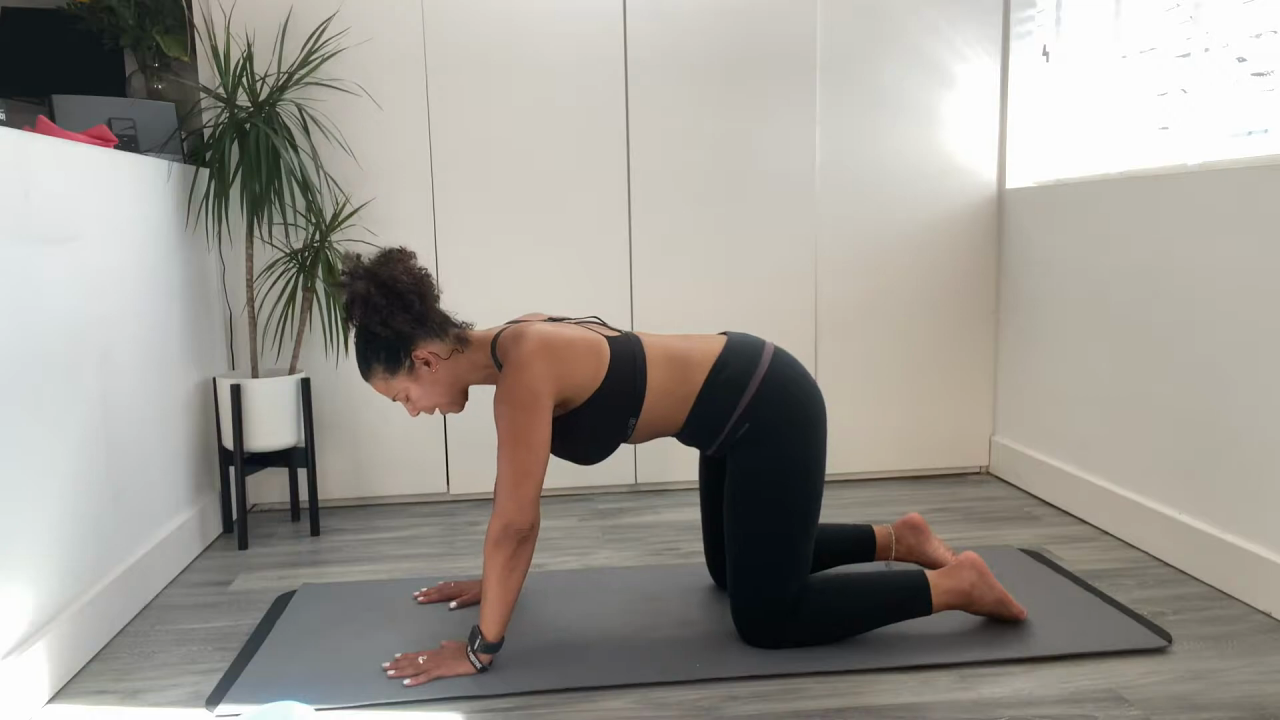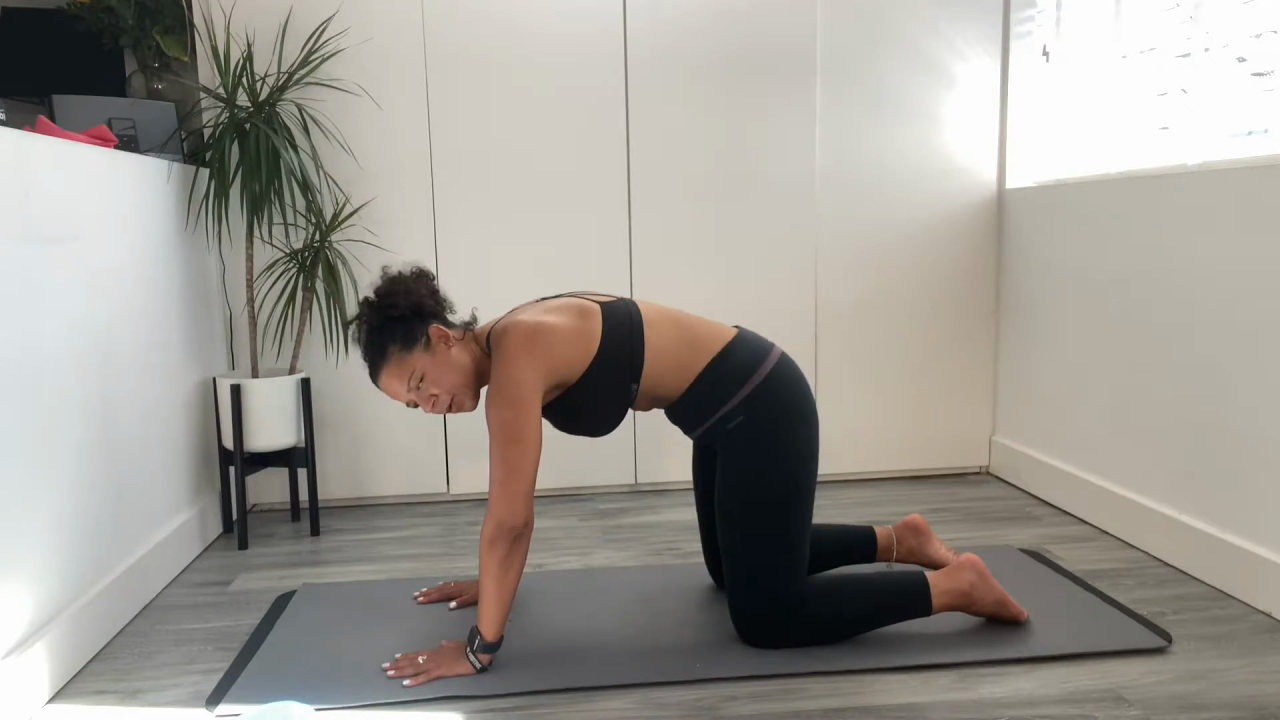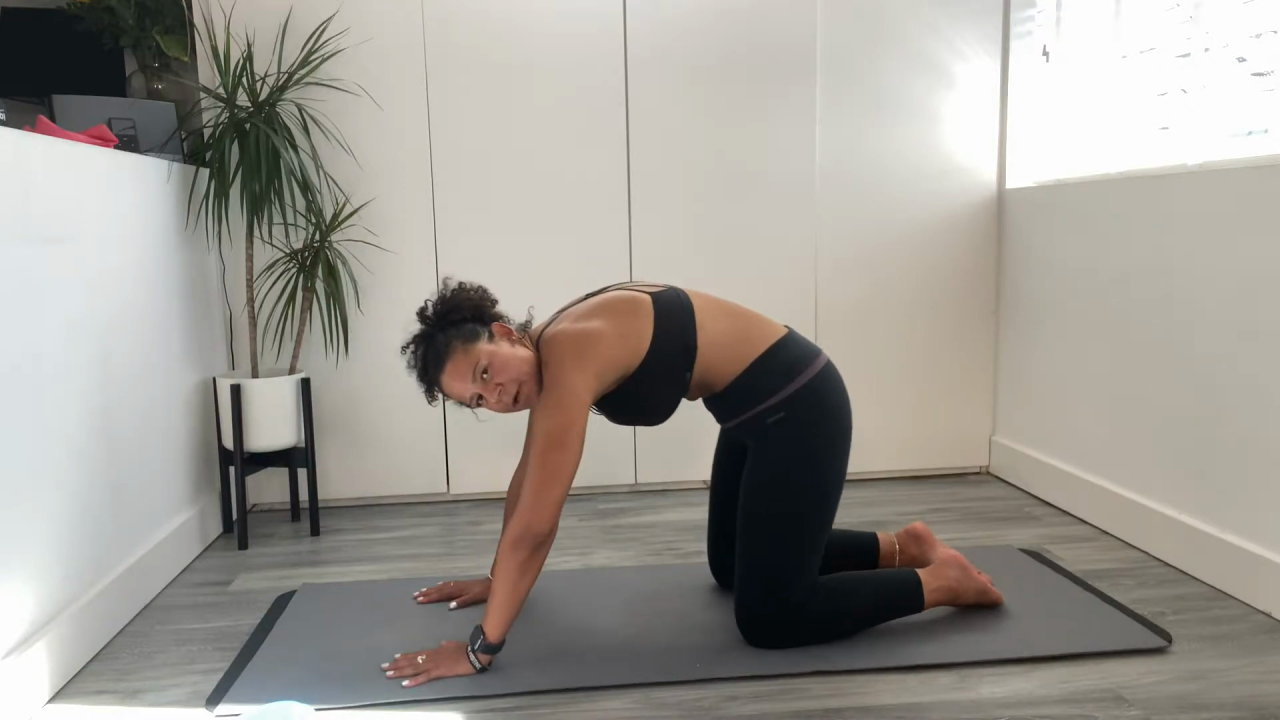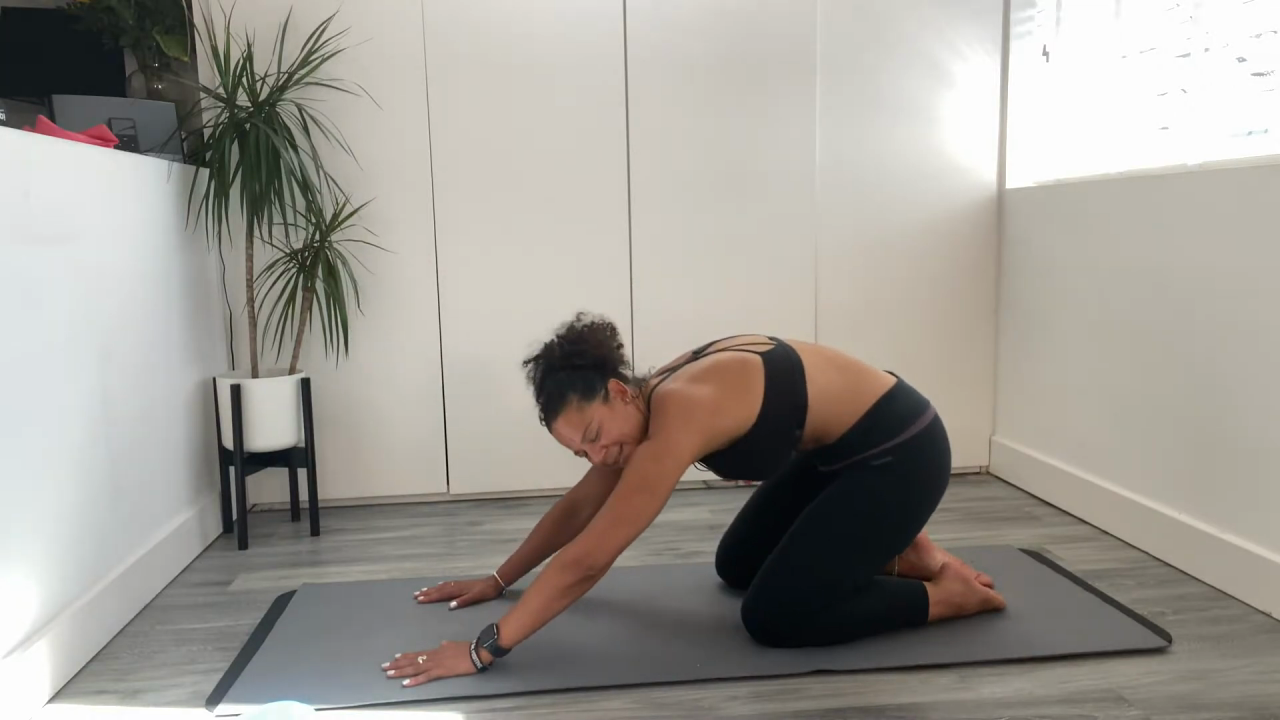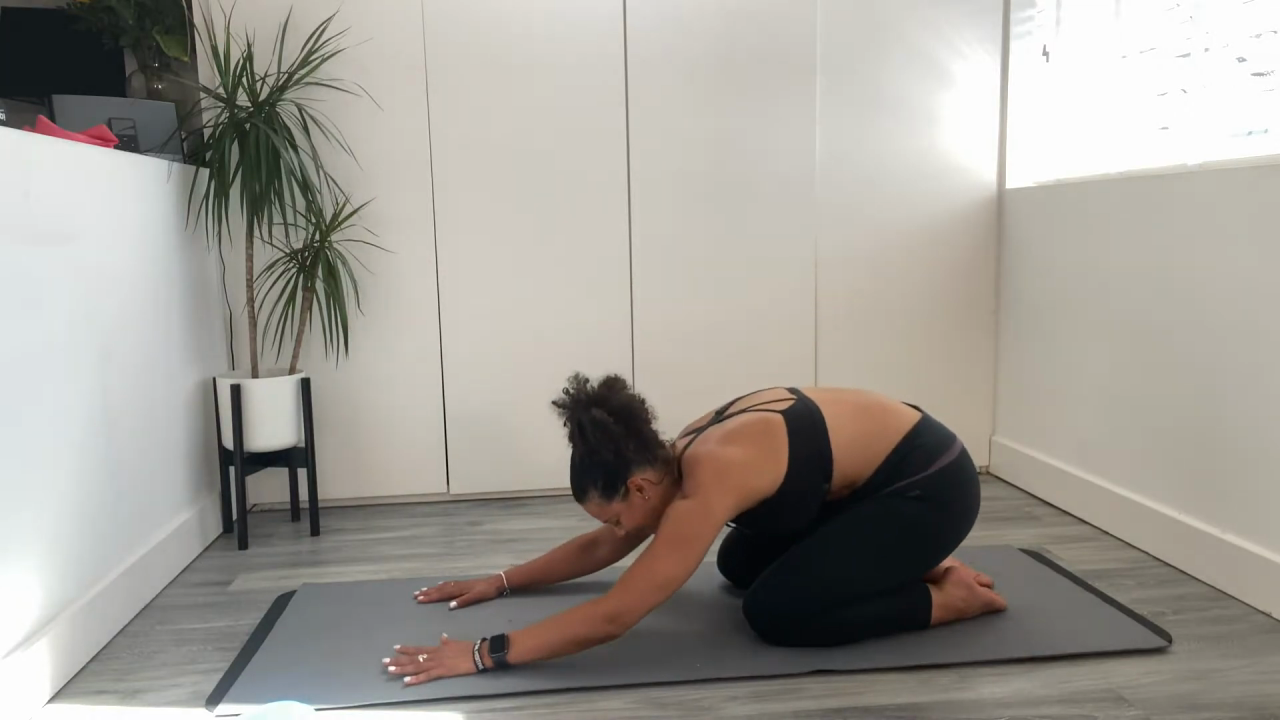
dt=1s
person 1, frame 1
left shoulder: (524, 369)
right shoulder: (513, 348)
left elbow: (516, 522)
right elbow: (511, 496)
left wrist: (480, 648)
right wrist: (493, 581)
left hip: (772, 410)
right hip: (739, 401)
left knee: (767, 618)
right knee: (733, 570)
left ankle: (954, 584)
right ankle: (895, 539)
person 1, frame 2
left shoulder: (516, 353)
right shoulder: (516, 347)
left elbow: (510, 516)
right elbow: (511, 507)
left wrist: (480, 647)
right wrist: (491, 582)
left hip: (762, 407)
right hip: (731, 406)
left knee: (766, 616)
right knee: (732, 566)
left ankle: (953, 583)
right ankle: (896, 539)
person 1, frame 3
left shoulder: (568, 355)
right shoulder: (551, 352)
left elbow: (534, 527)
right elbow: (527, 480)
left wrist: (480, 648)
right wrist: (495, 580)
left hip: (798, 406)
right hip: (756, 409)
left knee: (767, 618)
right knee: (731, 568)
left ankle: (938, 580)
right ankle: (899, 546)
person 1, frame 4
left shoulder: (679, 417)
right shoulder: (651, 401)
left elbow: (587, 561)
right elbow: (579, 505)
left wrist: (483, 649)
right wrist: (498, 580)
left hip: (902, 454)
right hip: (841, 448)
left knee: (773, 616)
right knee: (738, 567)
left ankle: (947, 594)
right ankle: (900, 552)
person 1, frame 5
left shoulder: (707, 484)
right shoulder: (679, 457)
left elbow: (612, 616)
right elbow: (602, 548)
left wrist: (483, 653)
right wrist: (501, 581)
left hip: (932, 486)
right hip: (878, 471)
left knee: (776, 612)
right knee: (740, 564)
left ankle: (947, 598)
right ankle: (907, 559)
